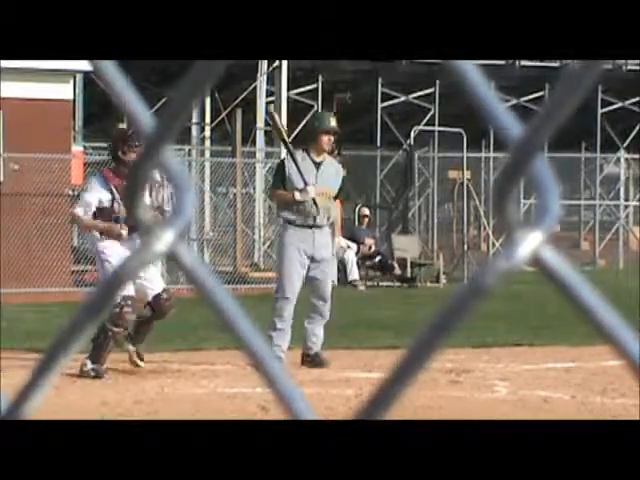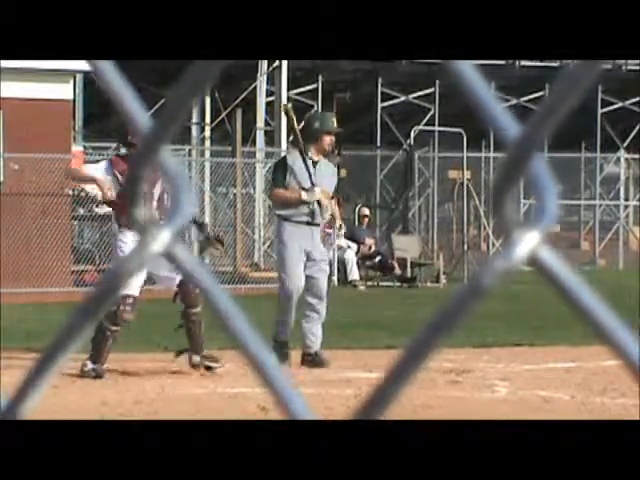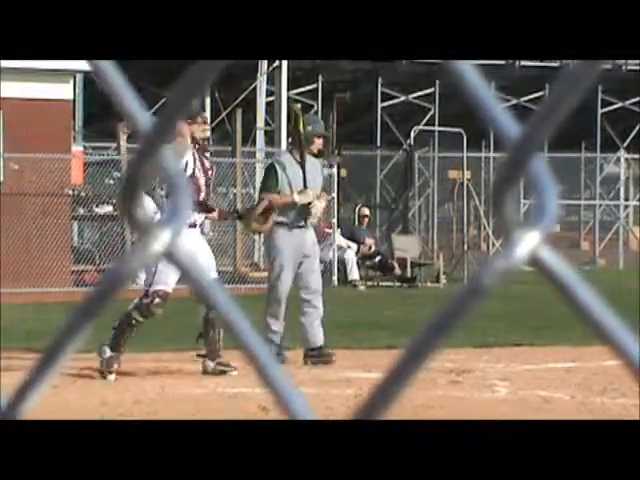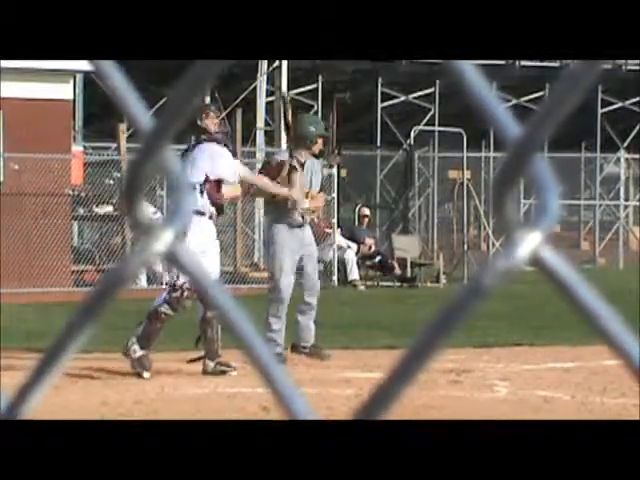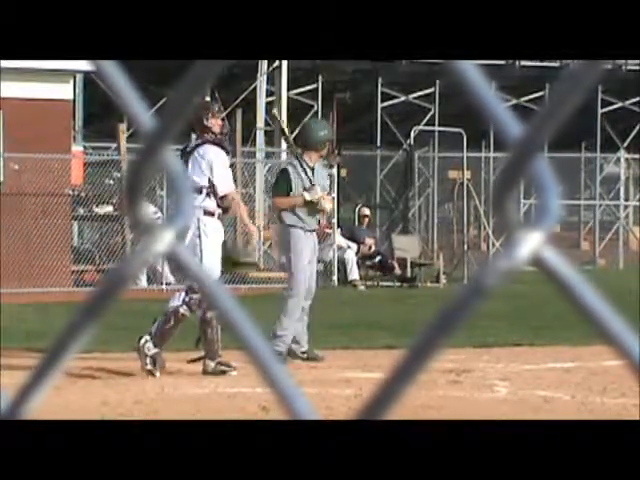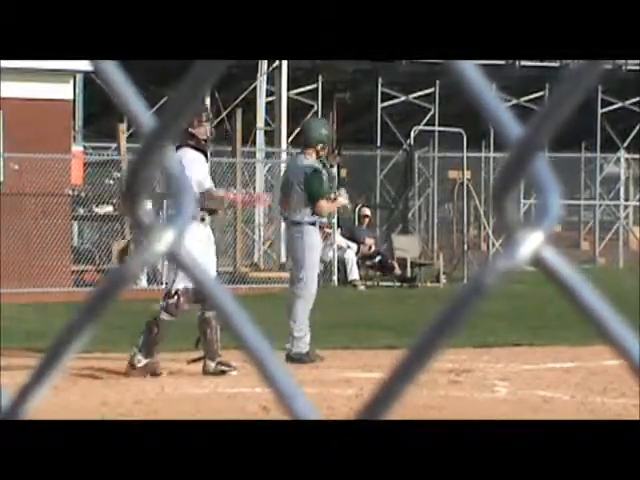
dt=0.3s
person 1, frame 1
right shoulder: (101, 183)
right elbow: (77, 217)
right wrist: (106, 227)
left hip: (137, 244)
right hip: (110, 246)
left knee: (163, 301)
right knee: (124, 307)
left ankle: (131, 338)
right ankle: (93, 364)
person 1, frame 2
right shoulder: (112, 167)
right elbow: (72, 172)
right wrist: (97, 180)
right hip: (131, 240)
left knee: (191, 292)
right knee: (125, 305)
left ankle: (197, 354)
right ankle: (94, 363)
person 1, frame 3
left shoulder: (203, 164)
right shoulder: (181, 153)
left wrist: (217, 212)
left hip: (196, 234)
right hip: (176, 233)
right knee: (155, 297)
left ankle: (212, 359)
right ankle: (112, 351)
person 1, frame 4
left shoulder: (198, 152)
right shoulder: (211, 150)
right elbow: (250, 177)
left wrist: (244, 188)
right wrist: (286, 192)
left hip: (204, 227)
right hip: (194, 225)
right knee: (180, 290)
left ankle: (211, 359)
right ankle: (138, 346)
person 1, frame 5
left shoulder: (190, 152)
right shoulder: (214, 153)
right elbow: (230, 197)
right wrist: (250, 227)
left hip: (198, 225)
right hip: (204, 224)
right knee: (196, 289)
left ankle: (210, 357)
right ankle: (150, 345)
person 1, frame 6
left shoulder: (190, 154)
right shoulder: (191, 156)
right elbow: (208, 195)
left hip: (199, 229)
right hip: (189, 229)
left knee: (206, 293)
right knee: (179, 294)
left ankle: (212, 358)
right ankle: (142, 358)
person 2, frame 1
left shoulder: (336, 168)
right shoulder: (290, 162)
right elbow: (274, 196)
left wrist: (337, 235)
right wrist: (298, 195)
left hip: (322, 236)
right hip: (294, 233)
left knee: (323, 295)
right knee: (287, 292)
left ankle: (312, 350)
right ankle: (276, 352)
person 2, frame 2
left shoulder: (330, 169)
right shoulder: (289, 160)
right elbow: (274, 195)
right wrist: (304, 195)
left hip: (317, 233)
right hip: (292, 229)
left knee: (318, 292)
right knee: (293, 286)
left ankle: (311, 349)
right ankle: (281, 343)
person 2, frame 3
left shoulder: (315, 165)
right shoulder: (278, 165)
left elbow: (320, 196)
right elbow: (264, 199)
right wrist: (296, 198)
left hip: (307, 232)
right hip: (282, 232)
left knee: (313, 289)
right knee: (279, 291)
left ankle: (314, 345)
right ankle: (274, 349)
person 2, frame 4
left shoulder: (316, 165)
left elbow: (320, 200)
left wrist: (306, 203)
left hip: (304, 230)
right hip: (281, 229)
left knee: (312, 288)
right knee: (281, 290)
left ankle: (305, 342)
right ankle: (274, 348)
person 2, frame 5
left shoulder: (321, 169)
right shoulder: (290, 170)
left elbow: (322, 199)
right elbow: (275, 203)
left wrist: (326, 201)
right wrist: (306, 197)
left hip: (311, 234)
right hip: (295, 232)
left knee: (307, 291)
right knee: (298, 289)
left ankle: (298, 345)
right ankle: (280, 346)
person 2, frame 6
left shoulder: (293, 163)
right shoulder: (312, 169)
right elbow: (321, 208)
left wrist: (334, 200)
right wrist: (338, 202)
left hip: (297, 229)
right hip: (305, 230)
left knee: (302, 289)
right knee: (305, 289)
left ankle: (301, 347)
right ankle: (297, 348)
